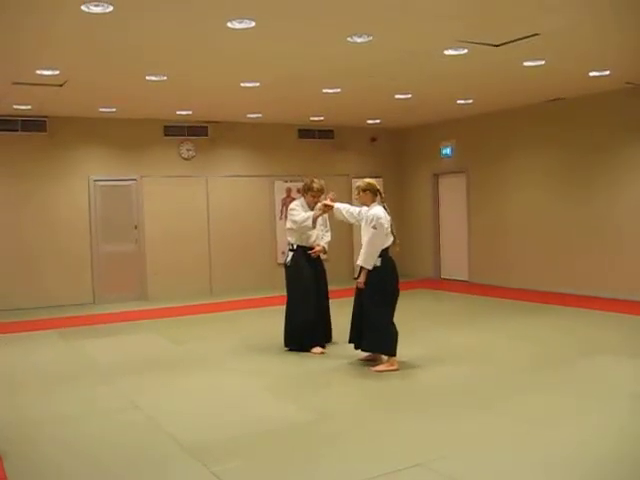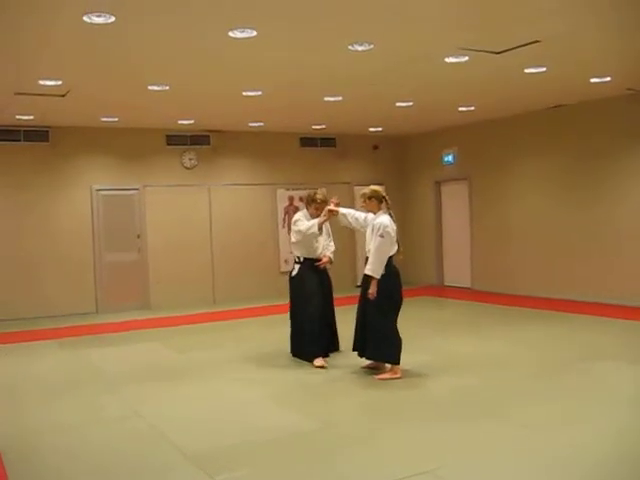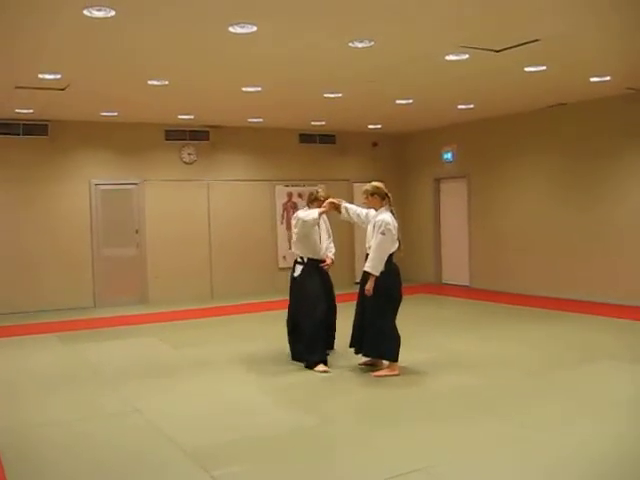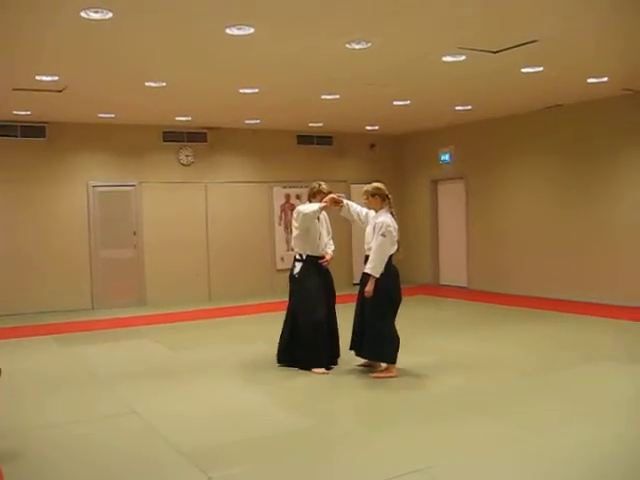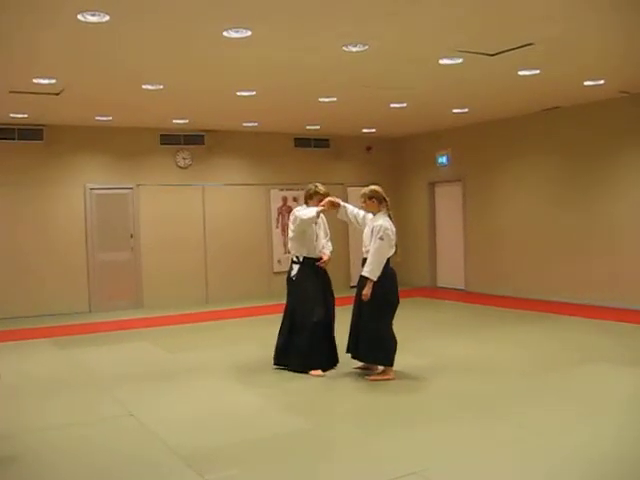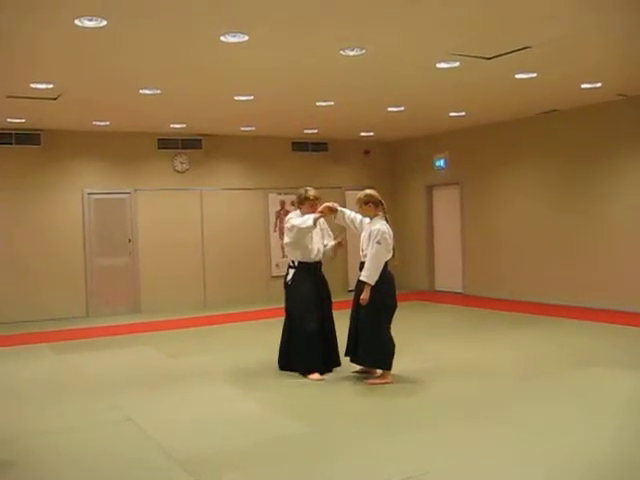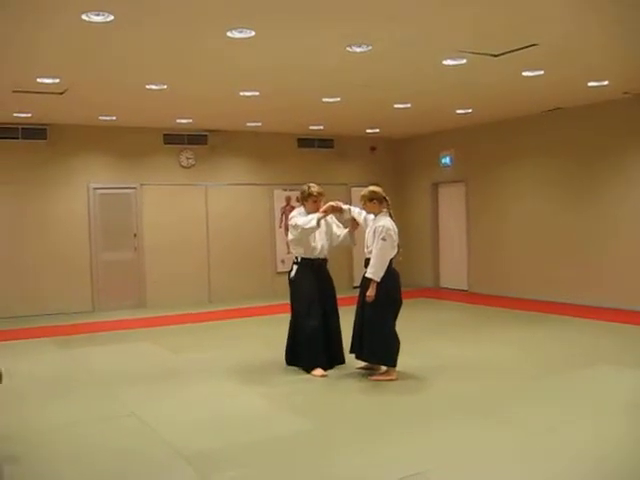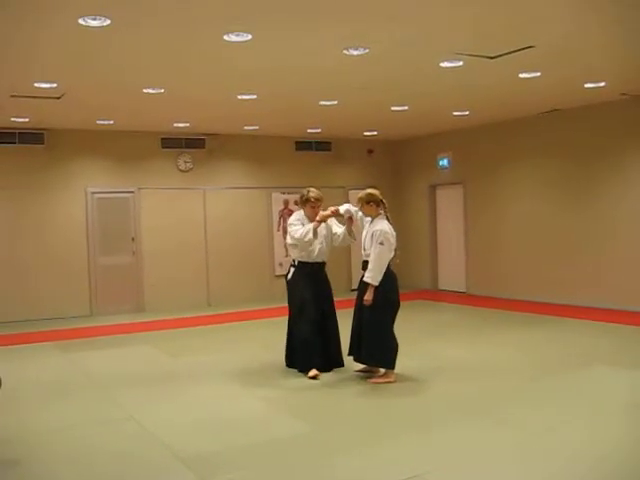
dt=0.3s
person 1, frame 1
left shoulder: (376, 215)
right shoulder: (369, 211)
left elbow: (371, 247)
right elbow: (352, 212)
left wrist: (363, 273)
right wrist: (333, 205)
left hip: (380, 268)
right hip: (376, 267)
left knee: (381, 313)
right knee: (368, 310)
left ankle: (391, 360)
right ankle: (377, 352)
person 1, frame 2
left shoulder: (383, 223)
right shoulder: (374, 219)
left elbow: (378, 255)
right elbow: (356, 217)
left wrist: (373, 283)
right wrist: (337, 210)
left hip: (384, 277)
right hip: (378, 274)
left knee: (385, 321)
right knee: (371, 318)
left ankle: (394, 368)
right ankle: (380, 361)
person 1, frame 3
left shoulder: (384, 220)
right shoulder: (375, 215)
left elbow: (379, 252)
right elbow: (357, 214)
left wrist: (371, 280)
right wrist: (339, 205)
left hip: (384, 274)
right hip: (377, 271)
left knee: (383, 318)
right knee: (370, 315)
left ankle: (392, 365)
right ankle: (377, 358)
person 1, frame 4
left shoulder: (384, 222)
right shoulder: (374, 216)
left elbow: (379, 254)
right elbow: (356, 212)
left wrist: (371, 281)
right wrist: (340, 202)
left hip: (383, 276)
right hip: (376, 272)
left knee: (383, 320)
right knee: (369, 317)
left ankle: (390, 367)
right ankle: (375, 360)
person 1, frame 5
left shoulder: (382, 225)
right shoulder: (372, 219)
left elbow: (377, 257)
right elbow: (354, 214)
left wrist: (369, 284)
right wrist: (338, 204)
left hip: (381, 279)
right hip: (373, 275)
left knee: (380, 323)
right knee: (366, 319)
left ankle: (387, 370)
right ankle: (372, 362)
person 1, frame 6
left shoulder: (379, 229)
right shoulder: (369, 223)
left elbow: (375, 261)
right elbow: (351, 218)
left wrist: (367, 289)
right wrist: (335, 209)
left hip: (378, 283)
right hip: (371, 279)
left knee: (378, 326)
right knee: (364, 323)
left ankle: (386, 373)
right ankle: (371, 365)
person 1, frame 7
left shoulder: (384, 226)
right shoulder: (374, 220)
left elbow: (380, 258)
right elbow: (358, 214)
left wrist: (373, 286)
right wrist: (341, 208)
left hip: (383, 279)
right hip: (375, 275)
left knee: (383, 323)
right knee: (369, 319)
left ankle: (390, 370)
right ankle: (375, 362)
person 1, frame 8
left shoulder: (382, 229)
right shoulder: (370, 221)
left elbow: (377, 262)
right elbow: (352, 211)
left wrist: (370, 289)
right wrist: (339, 211)
left hip: (382, 282)
right hip: (371, 277)
left knee: (381, 325)
right knee: (366, 322)
left ankle: (389, 372)
right ankle: (373, 365)
person 2, frame 1
left shoulder: (320, 209)
right shoulder: (295, 208)
left elbow: (326, 231)
right elbow: (301, 223)
left wrist: (322, 246)
right wrist: (317, 213)
left hip: (314, 256)
right hip: (298, 257)
left knee: (319, 298)
right knee: (302, 300)
left ankle: (319, 337)
right ankle: (306, 342)
person 2, frame 2
left shoulder: (322, 220)
right shoulder: (299, 219)
left elbow: (329, 241)
right elbow: (306, 232)
left wrist: (328, 256)
right wrist: (322, 220)
left hip: (319, 267)
right hip: (303, 268)
left knee: (325, 308)
right knee: (310, 309)
left ankle: (323, 346)
right ankle: (312, 353)
person 2, frame 3
left shoulder: (323, 219)
right shoulder: (300, 216)
left elbow: (328, 241)
right elbow: (306, 220)
left wrist: (330, 257)
right wrist: (321, 211)
left hip: (320, 268)
right hip: (304, 269)
left knee: (327, 309)
right knee: (312, 312)
left ankle: (321, 345)
right ankle: (315, 359)
person 2, frame 4
left shoulder: (323, 215)
right shoulder: (302, 212)
left elbow: (328, 239)
right elbow: (306, 213)
left wrist: (330, 253)
right wrist: (323, 205)
left hip: (320, 266)
right hip: (304, 267)
left knee: (326, 312)
right knee: (311, 313)
left ankle: (324, 355)
right ankle: (313, 360)
person 2, frame 5
left shoulder: (320, 217)
right shoulder: (298, 214)
left elbow: (326, 240)
right elbow: (304, 218)
left wrist: (327, 254)
right wrist: (321, 209)
left hip: (318, 268)
right hip: (301, 269)
left knee: (325, 313)
right knee: (308, 316)
left ankle: (324, 357)
right ankle: (309, 362)
person 2, frame 6
left shoulder: (318, 220)
right shoulder: (292, 219)
left elbow: (325, 243)
right elbow: (300, 227)
left wrist: (334, 246)
right wrist: (318, 215)
left hip: (316, 271)
right hip: (299, 274)
left knee: (323, 317)
right knee: (305, 320)
left ankle: (323, 361)
right ankle: (309, 366)
person 2, frame 7
left shoulder: (326, 217)
right shoulder: (296, 216)
left elbow: (338, 237)
right elbow: (303, 227)
left wrist: (351, 229)
right wrist: (322, 214)
left hip: (321, 268)
right hip: (303, 270)
left knee: (328, 314)
right knee: (308, 316)
left ankle: (328, 357)
right ankle: (313, 362)
person 2, frame 8
left shoulder: (326, 218)
right shoulder: (295, 219)
left elbow: (341, 238)
right elbow: (299, 237)
left wrist: (349, 225)
right wrist: (317, 223)
left hip: (319, 272)
right hip: (300, 273)
left knee: (326, 317)
right knee: (304, 318)
left ankle: (325, 359)
right ankle: (309, 363)
